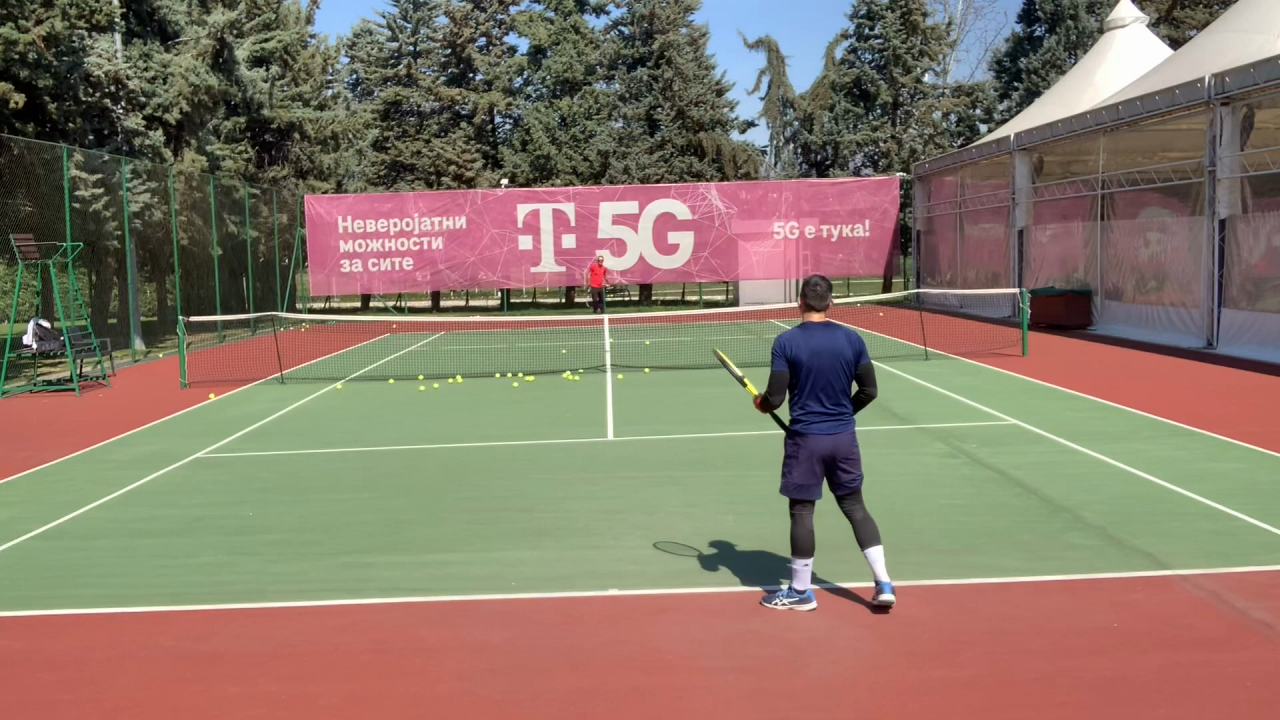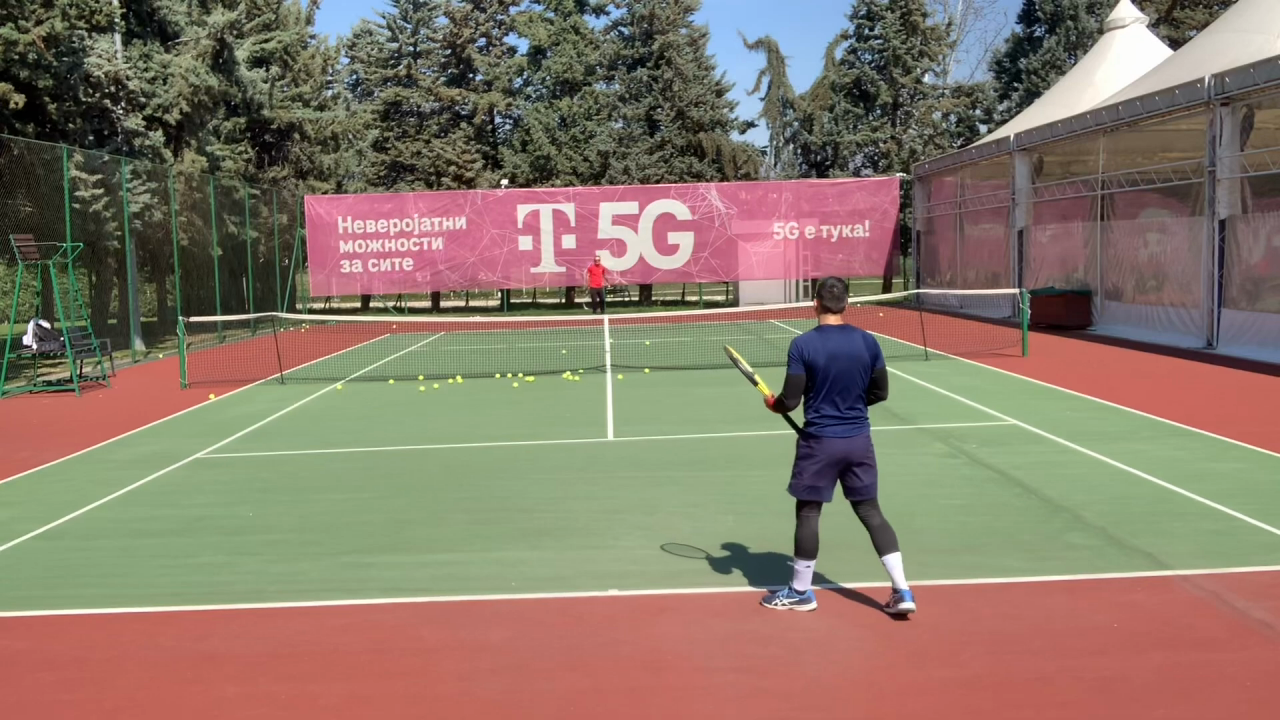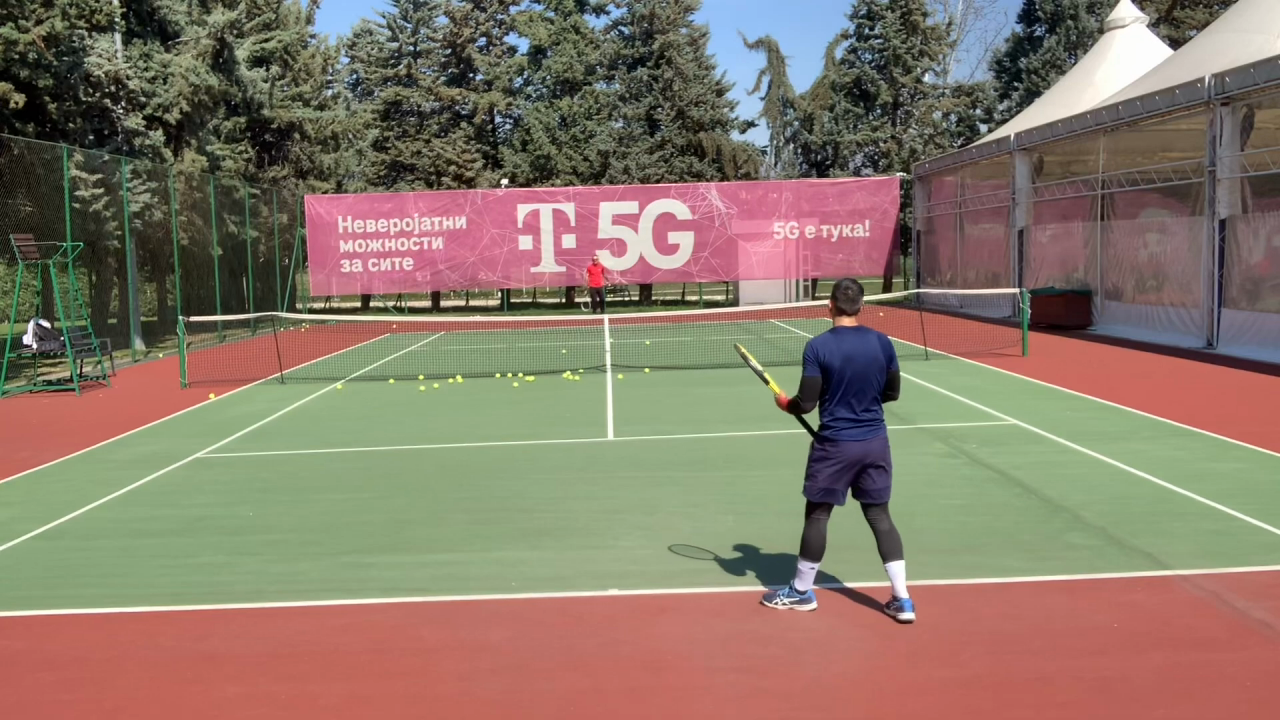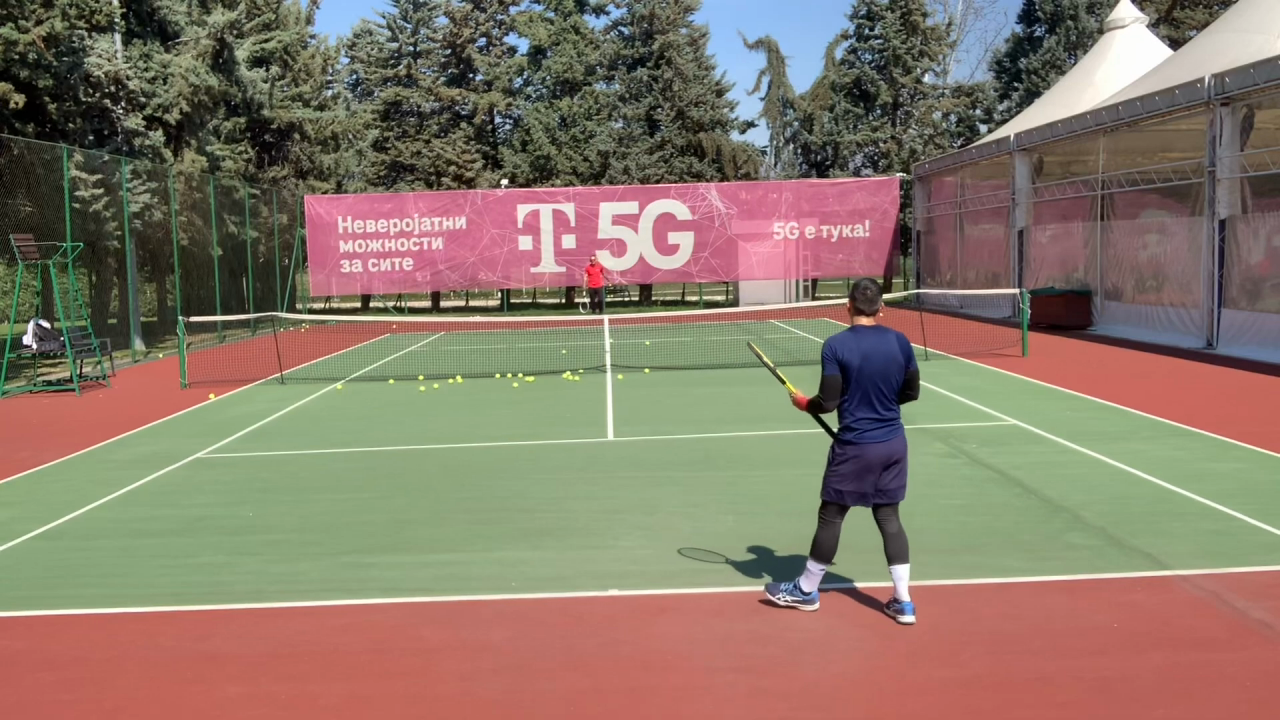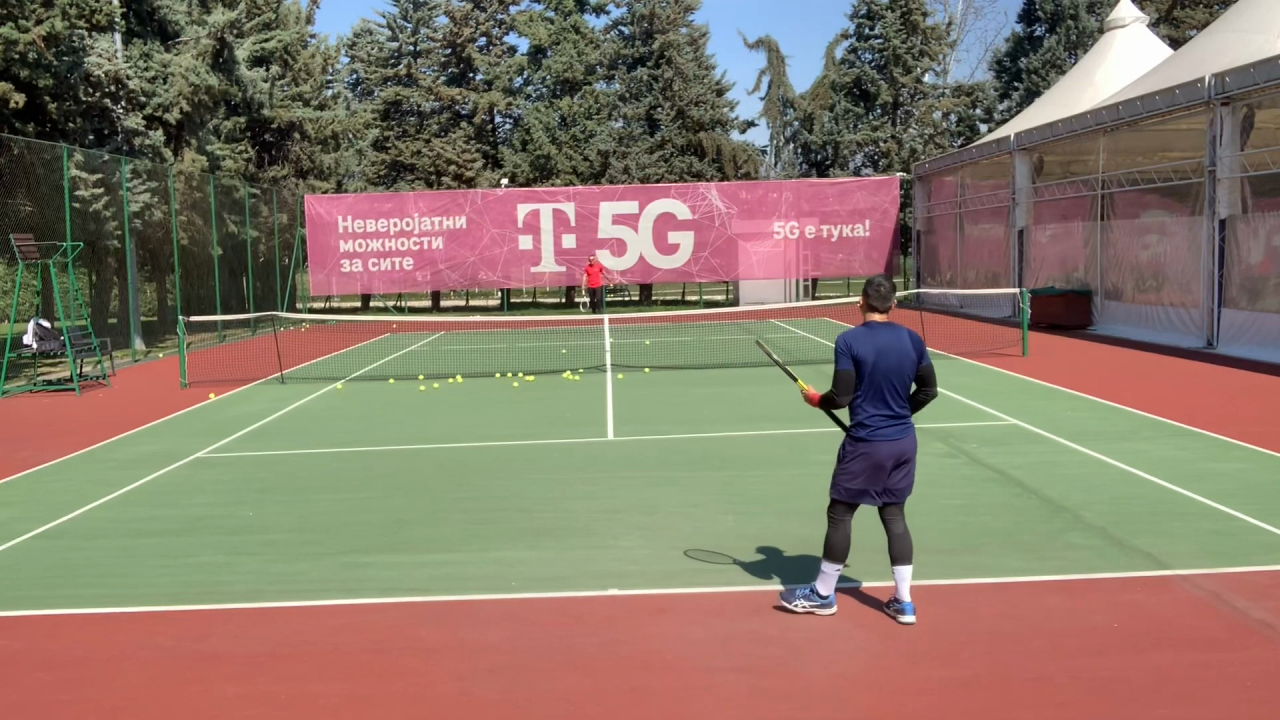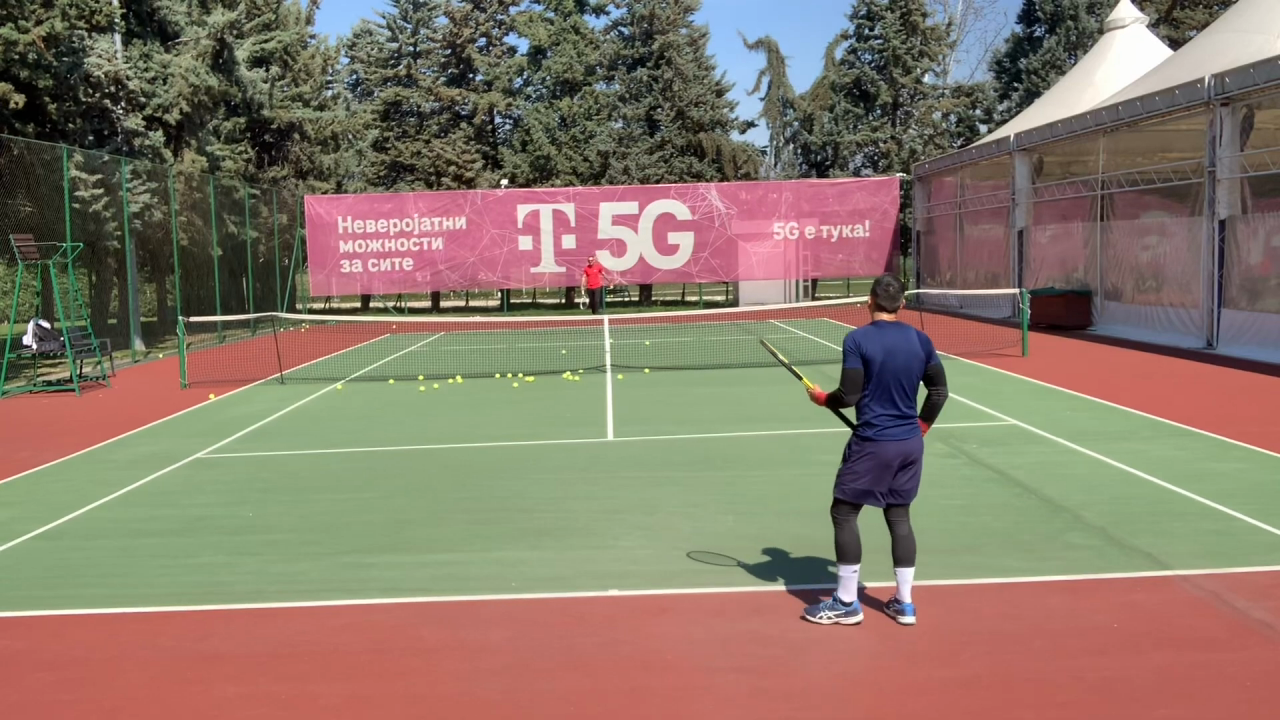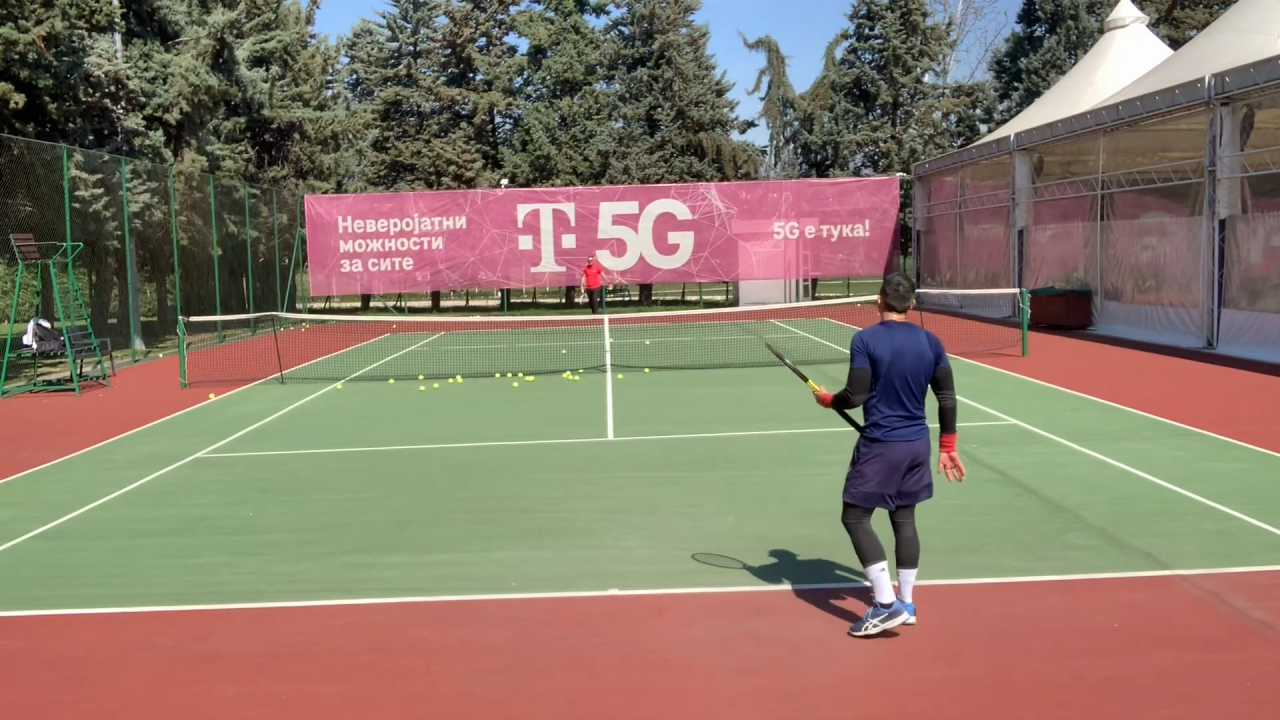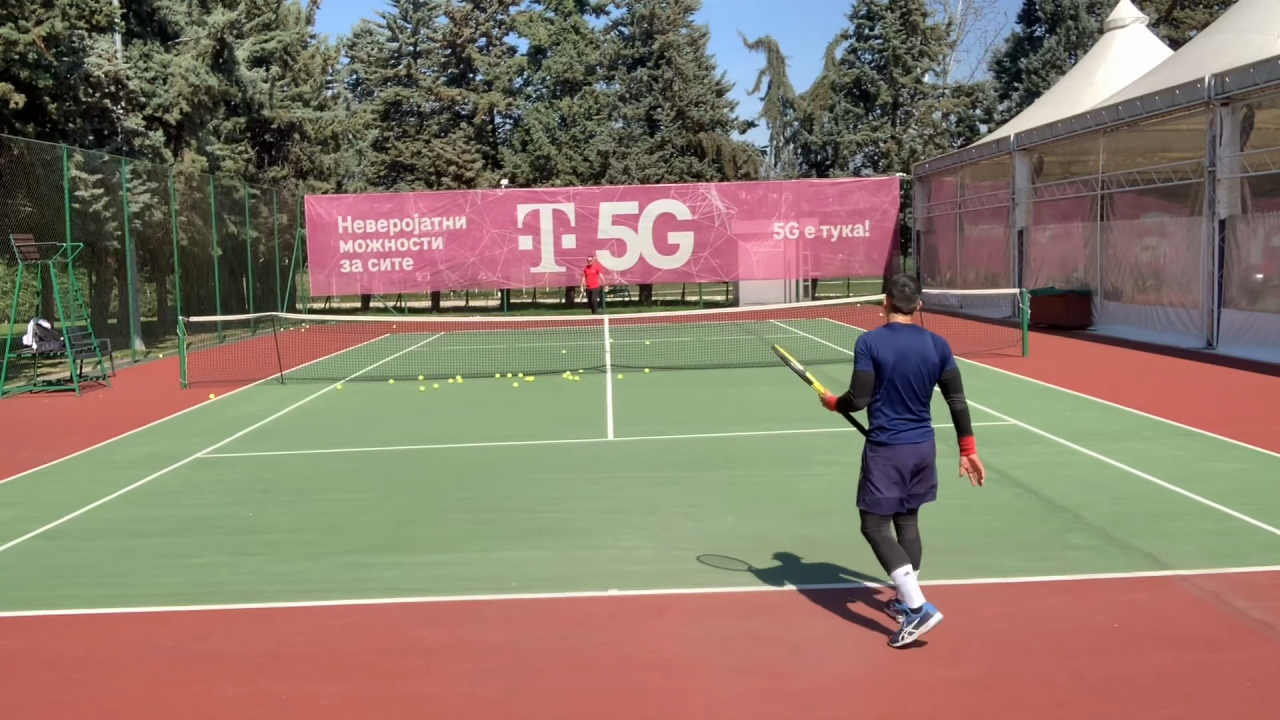
dt=0.1s
person 1, frame 1
left shoulder: (786, 342)
right shoulder: (852, 339)
left elbow: (774, 399)
right elbow: (869, 391)
left wrist: (760, 403)
left hip: (806, 439)
right hip: (844, 436)
left knee: (801, 512)
right knee: (855, 507)
left ankle: (801, 591)
right ankle: (883, 582)
person 1, frame 2
left shoulder: (802, 345)
right shoulder: (868, 342)
left elbow: (790, 401)
right elbow: (880, 393)
left wrist: (772, 403)
left hip: (819, 442)
right hip: (859, 440)
left knee: (808, 513)
right knee: (871, 512)
left ankle: (801, 591)
right ankle: (901, 591)
person 1, frame 3
left shoulder: (818, 347)
right shoulder: (883, 344)
left elbow: (807, 402)
right elbow: (892, 392)
left wrist: (785, 403)
left hip: (836, 445)
right hip: (875, 442)
left knee: (817, 515)
right knee: (880, 517)
left ankle: (802, 590)
right ankle: (902, 600)
person 1, frame 4
left shoulder: (836, 345)
right shoulder: (901, 343)
left elbow: (828, 402)
right elbow: (912, 393)
left wrist: (802, 402)
left hip: (855, 446)
right hip: (893, 442)
left knee: (831, 516)
right knee: (889, 518)
left ankle: (806, 590)
right ankle: (904, 602)
person 1, frame 5
left shoulder: (849, 341)
right shoulder: (913, 340)
left elbow: (840, 398)
right elbow: (927, 391)
left wrist: (814, 398)
left hip: (866, 444)
right hip: (904, 441)
left knee: (840, 514)
right knee: (894, 517)
left ankle: (822, 593)
right ankle: (903, 602)
person 1, frame 6
left shoulder: (857, 339)
right shoulder: (921, 340)
left elbow: (848, 396)
right elbow: (939, 394)
left wrist: (821, 397)
left hip: (872, 443)
right hip: (910, 442)
left knee: (844, 513)
right knee: (899, 518)
left ankle: (846, 602)
right ankle: (904, 602)
person 1, frame 7
left shoulder: (865, 340)
right shoulder: (931, 343)
left elbow: (854, 396)
right elbow: (947, 398)
left wrist: (827, 400)
right wrist: (948, 446)
left hip: (880, 446)
right hip: (917, 443)
left knee: (855, 517)
right knee: (904, 519)
left ankle: (885, 604)
right ankle: (902, 601)
person 1, frame 8
left shoulder: (869, 342)
right shoulder: (938, 345)
left elbow: (858, 399)
right elbow: (957, 401)
left wrist: (832, 402)
right wrist: (969, 450)
left hip: (886, 448)
right hip: (923, 445)
left knee: (875, 526)
right knee: (907, 521)
left ankle: (918, 606)
right ankle: (904, 600)
